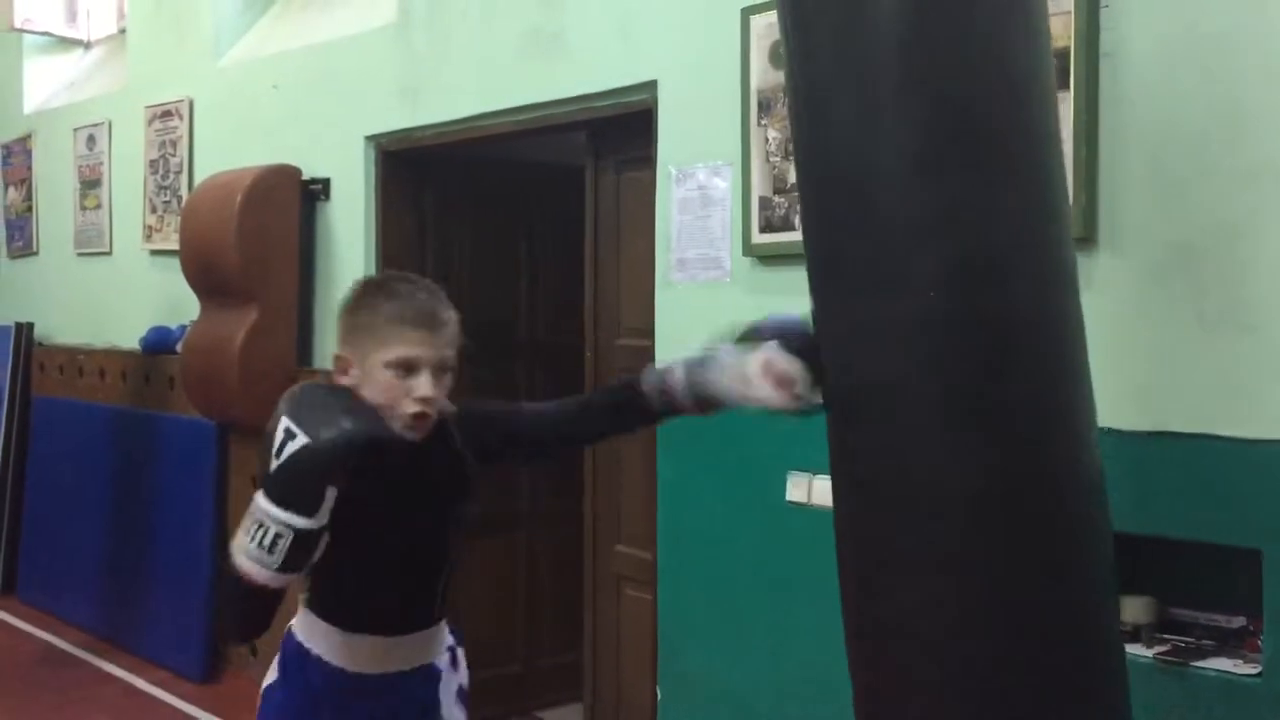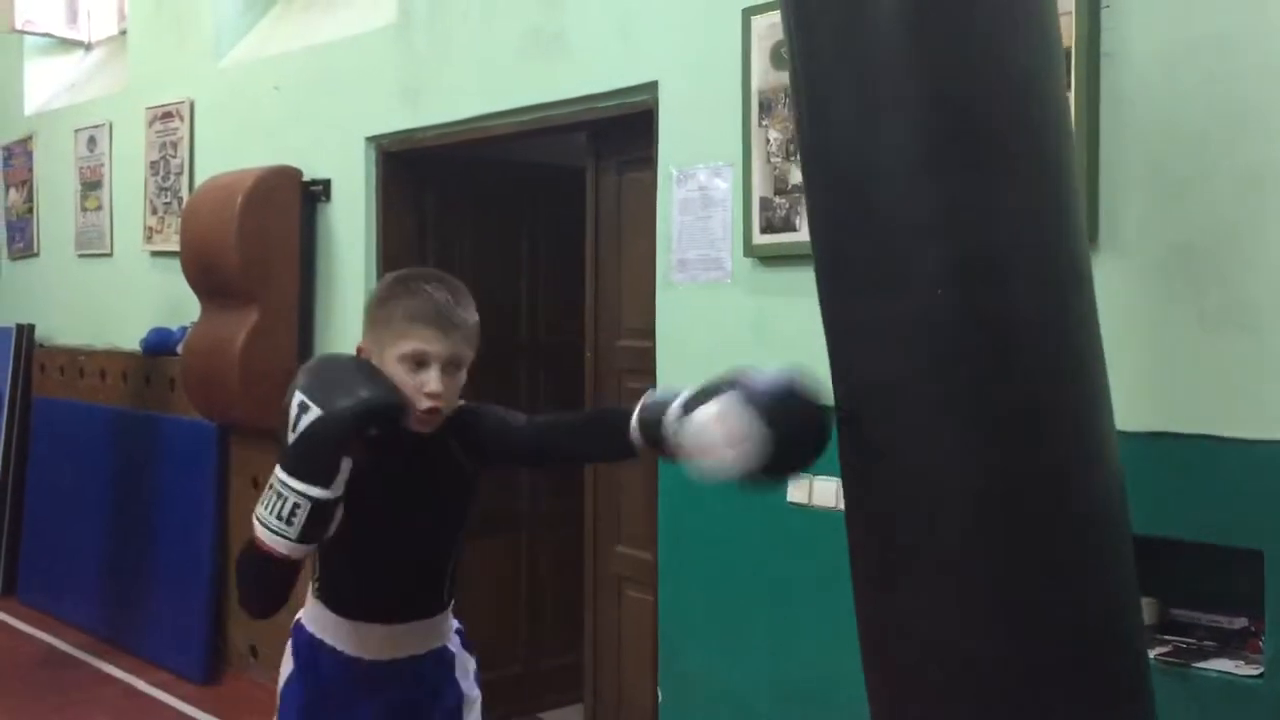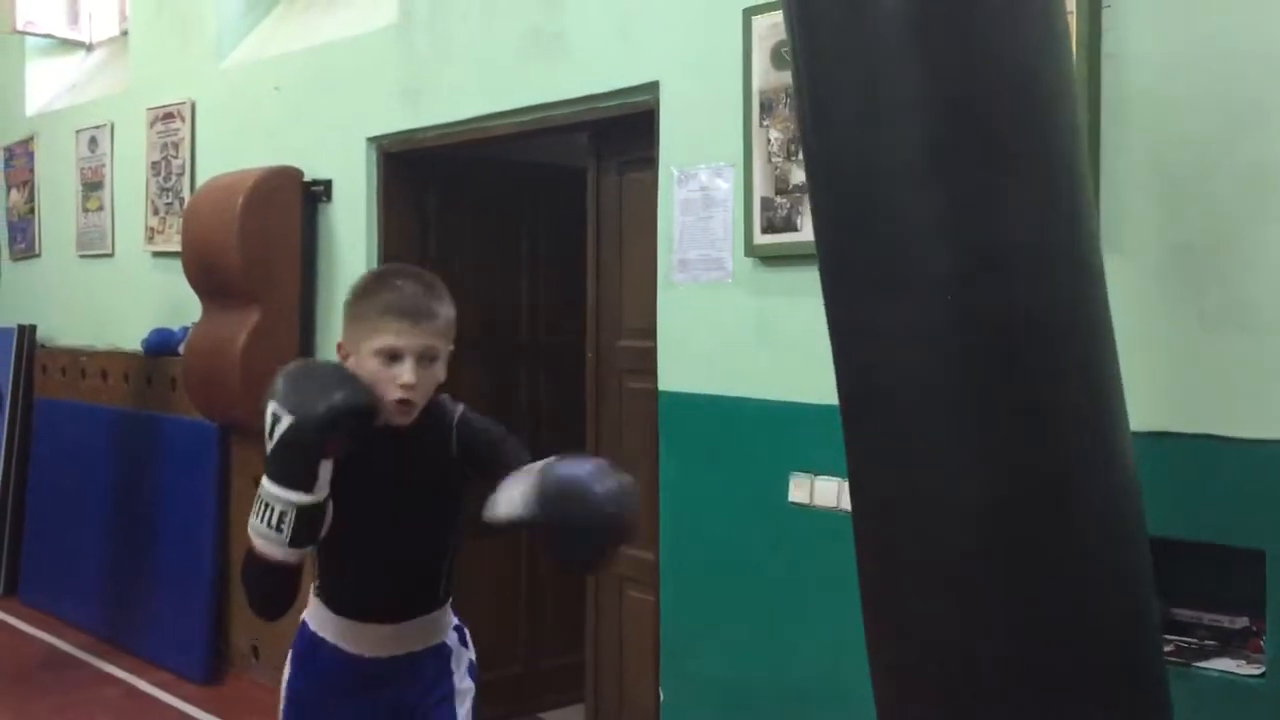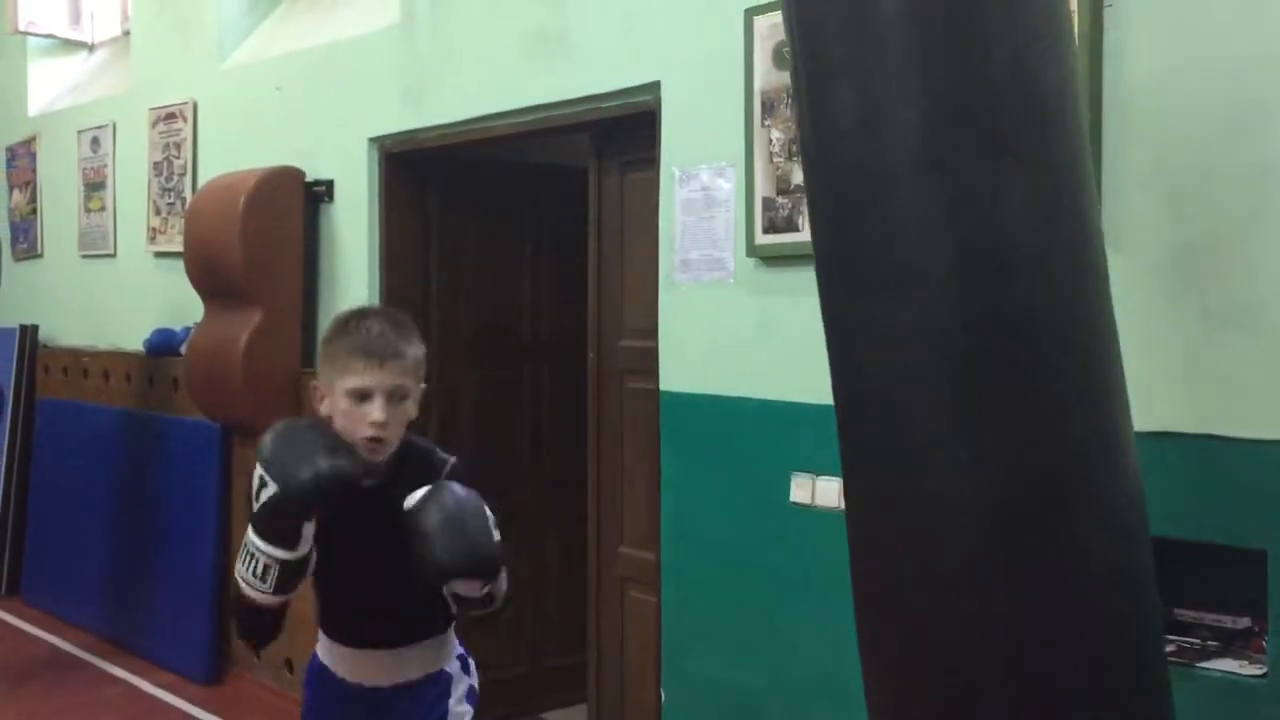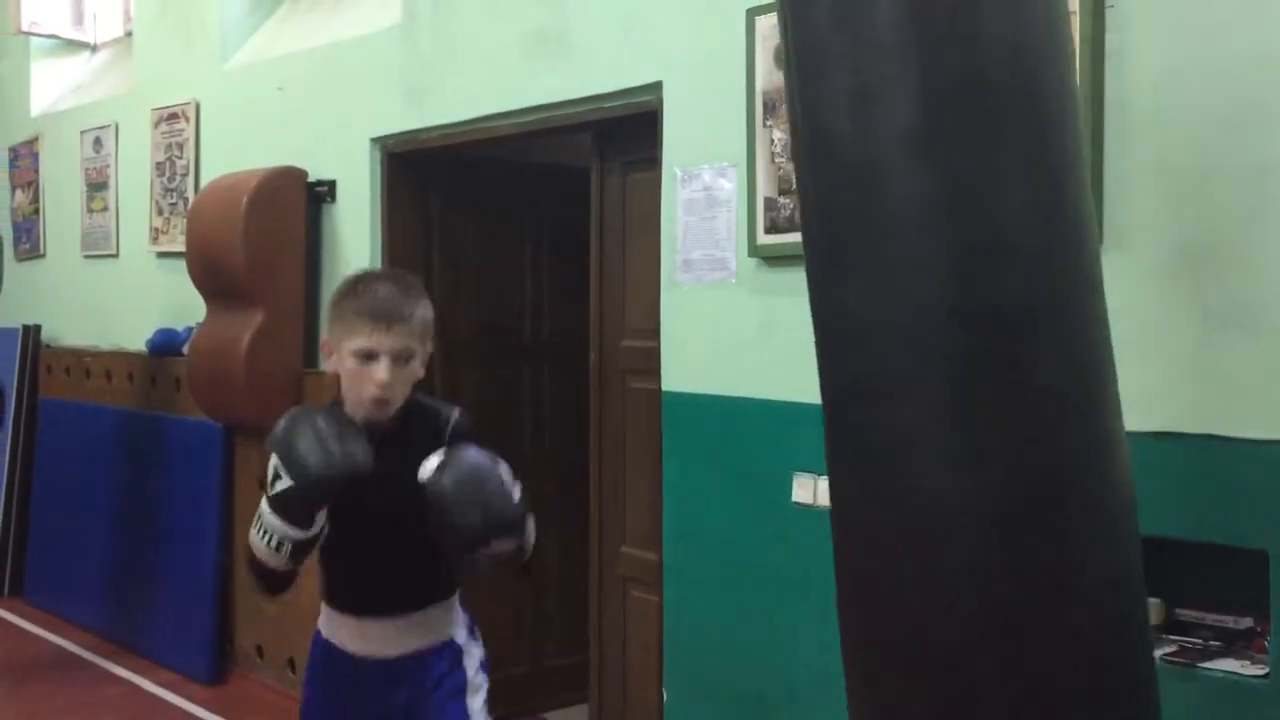
dt=0.1s
person 1, frame 1
left shoulder: (459, 435)
right shoulder: (314, 454)
left elbow: (587, 416)
right elbow: (241, 622)
left wrist: (721, 374)
right wrist: (292, 486)
right hip: (319, 672)
person 1, frame 2
left shoulder: (468, 434)
right shoulder: (335, 439)
left elbow: (594, 431)
right elbow: (257, 597)
left wrist: (698, 419)
right wrist: (306, 462)
left hip: (428, 662)
right hip: (330, 661)
person 1, frame 3
left shoulder: (464, 436)
right shoulder: (324, 441)
right elbow: (265, 596)
right wrist: (287, 466)
left hip: (428, 656)
right hip: (329, 657)
person 1, frame 4
left shoulder: (440, 480)
right shoulder: (303, 480)
left elbow: (484, 603)
right elbow: (253, 629)
left wrist: (474, 565)
right wrist: (275, 518)
left hip: (429, 686)
right hip: (337, 683)
person 1, frame 5
left shoulder: (447, 433)
right shoulder: (310, 436)
left elbow: (518, 552)
right elbow: (269, 579)
left wrist: (499, 533)
right wrist: (289, 496)
left hip: (435, 658)
right hip: (341, 656)
